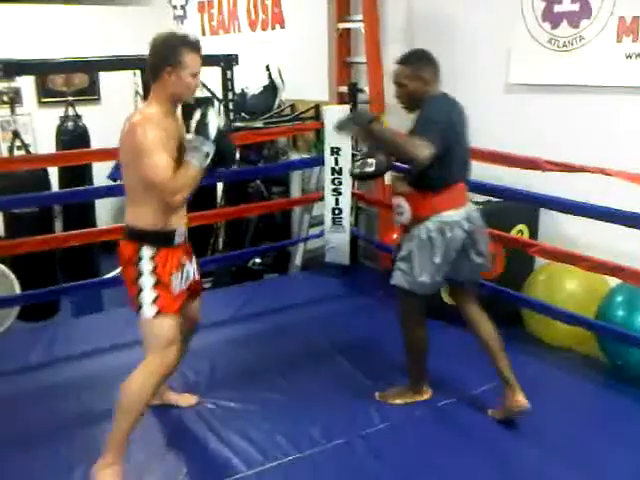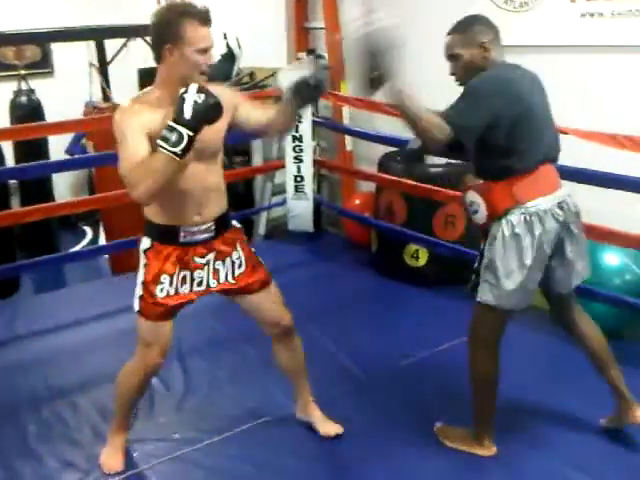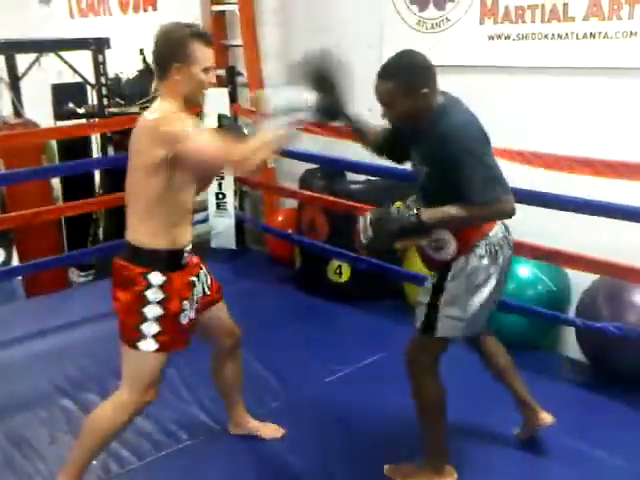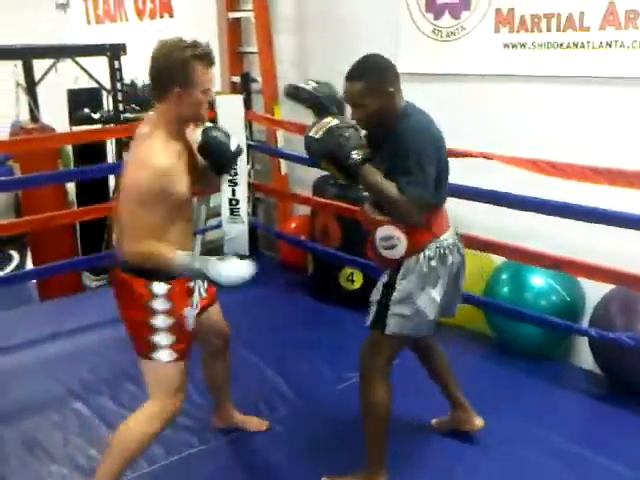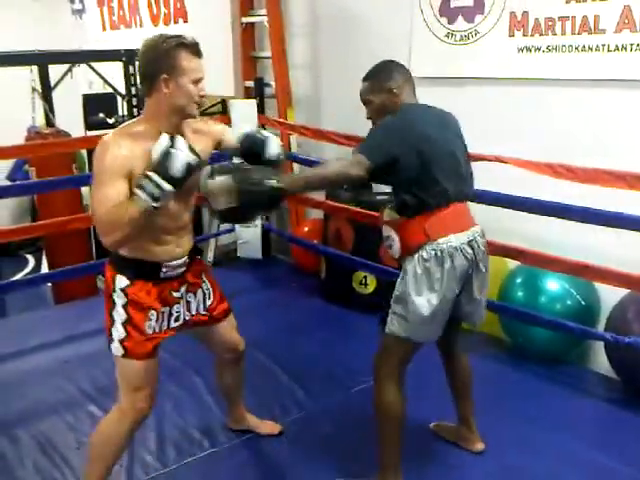
dt=1s
person 1, frame 1
left shoulder: (171, 121)
right shoulder: (145, 126)
right elbow: (172, 192)
left wrist: (205, 152)
right wrist: (200, 151)
left hip: (173, 245)
right hip: (149, 252)
left knee: (188, 322)
right knee: (162, 355)
left ankle: (160, 389)
person 1, frame 2
left shoulder: (217, 96)
right shoulder: (133, 115)
left elbow: (274, 121)
right elbow: (141, 189)
left wrist: (302, 91)
right wrist: (181, 128)
left hip: (223, 237)
right hip: (168, 247)
left knee: (280, 323)
right knee: (150, 356)
left ankle: (307, 407)
right ankle: (117, 433)
person 1, frame 3
left shoulder: (173, 121)
right shoulder: (165, 125)
right elbow: (240, 160)
left wrist: (206, 161)
left hip: (179, 263)
right hip: (152, 274)
left knee: (227, 337)
right knee: (139, 392)
left ankle: (238, 418)
person 1, frame 4
left shoulder: (174, 128)
right shoulder: (154, 163)
left elbow: (206, 173)
right elbow: (140, 248)
left wrist: (215, 151)
right wrist: (205, 268)
left hip: (175, 273)
right hip: (152, 284)
left knee: (218, 337)
right knee: (165, 403)
left ankle: (224, 413)
person 1, frame 5
left shoulder: (200, 130)
right shoulder: (116, 147)
left elbow: (258, 148)
right elbow: (110, 235)
left wrist: (257, 144)
right wrist: (159, 180)
left hip: (188, 271)
right hip: (137, 282)
left knee: (232, 347)
right knee: (135, 404)
left ankle: (238, 416)
person 2, frame 1
left shoulder: (434, 112)
right shoulder: (447, 109)
left elbow: (421, 155)
left wrist: (376, 129)
right wrist: (387, 155)
left hip: (436, 224)
right hip: (463, 216)
left knee: (410, 307)
right knee: (469, 304)
left ankle: (417, 386)
right ankle: (512, 391)
person 2, frame 2
left shoulder: (491, 85)
right shoulder: (522, 78)
left elbow: (439, 137)
left wrist: (392, 86)
right wrist: (471, 152)
left hip: (522, 221)
right hip: (556, 204)
left knee: (484, 334)
right knee: (568, 310)
left ankle: (479, 436)
person 2, frame 3
left shoulder: (458, 132)
right shoulder: (425, 115)
left elbow: (501, 204)
right elbow: (390, 148)
left wrist: (421, 220)
right wrist: (341, 116)
left hip: (469, 256)
right hip: (471, 247)
left knee: (421, 356)
right knee: (474, 332)
right ankle: (531, 411)
person 2, frame 4
left shoulder: (415, 133)
right shoulder: (395, 121)
left elbow: (413, 212)
right elbow: (377, 156)
left wrist: (355, 162)
right wrist: (339, 137)
left hip: (420, 260)
right hip: (429, 252)
left knee: (375, 362)
right knee: (417, 336)
right ankle: (464, 414)
person 2, frame 5
left shoulder: (398, 126)
right shoulder: (444, 120)
left elbow: (353, 169)
left wrist: (278, 185)
left hip: (435, 256)
right hip: (467, 242)
left knee: (388, 368)
right knee: (447, 341)
right ankle: (466, 431)
